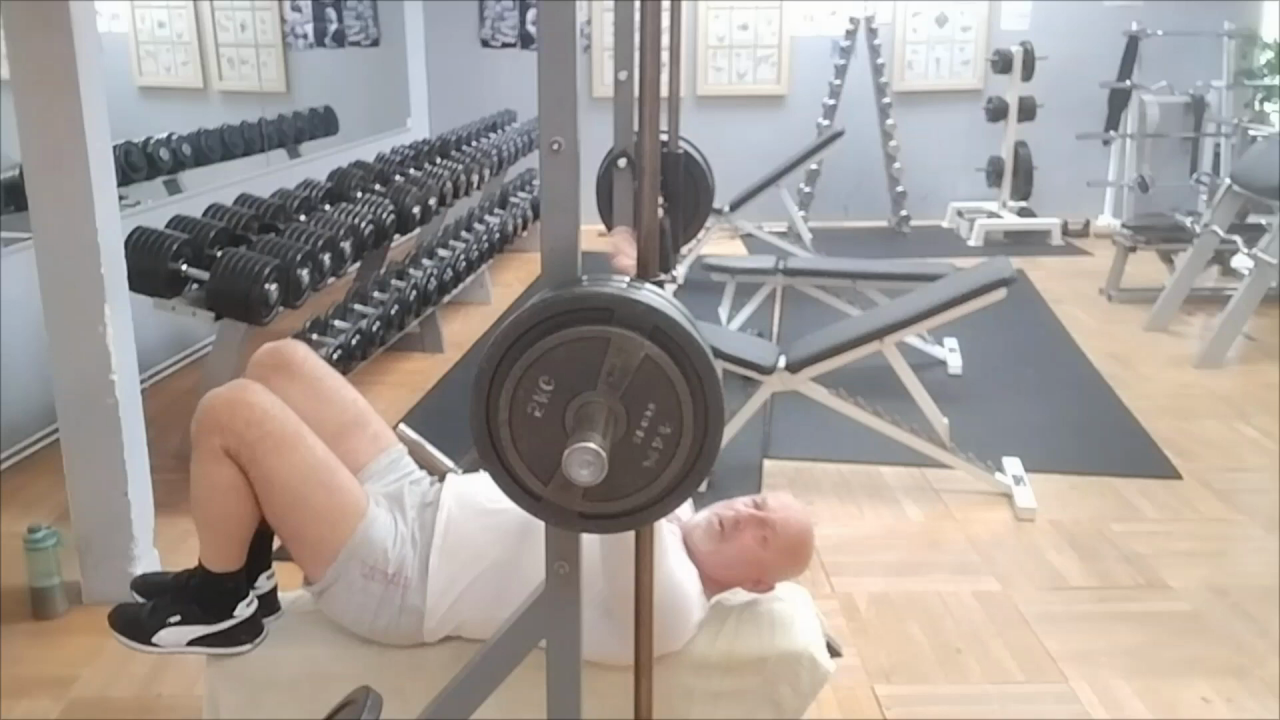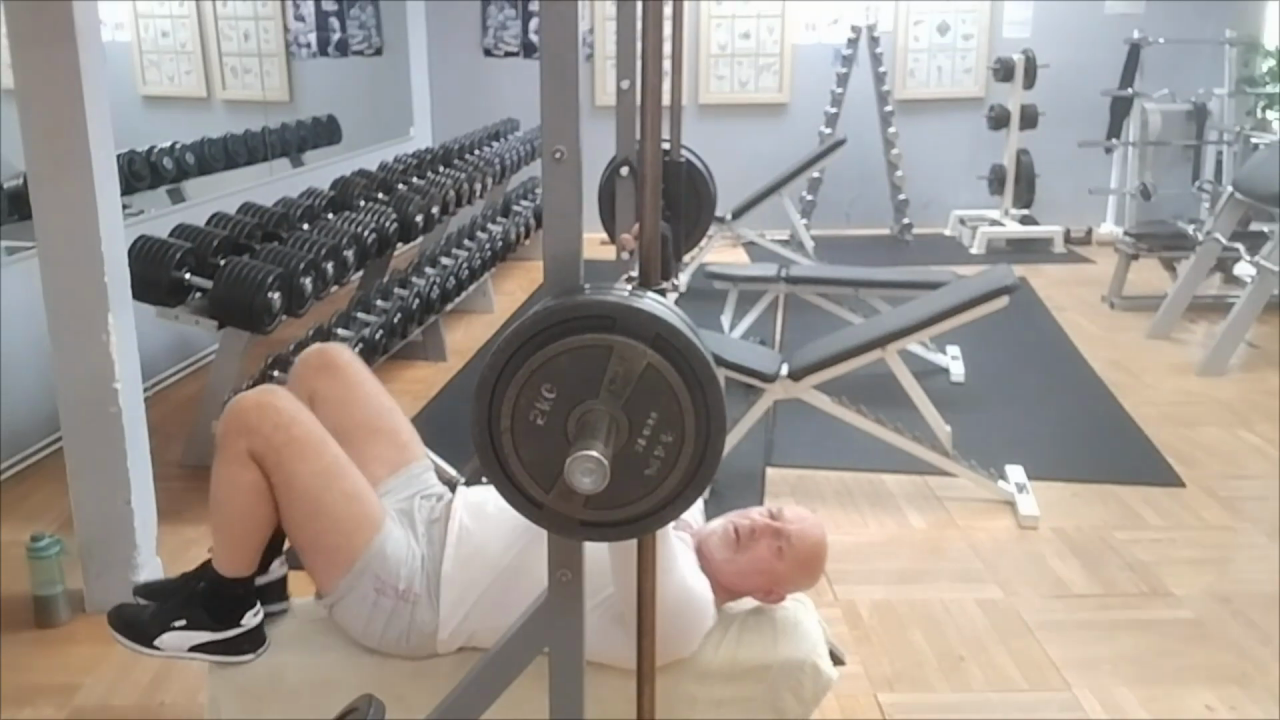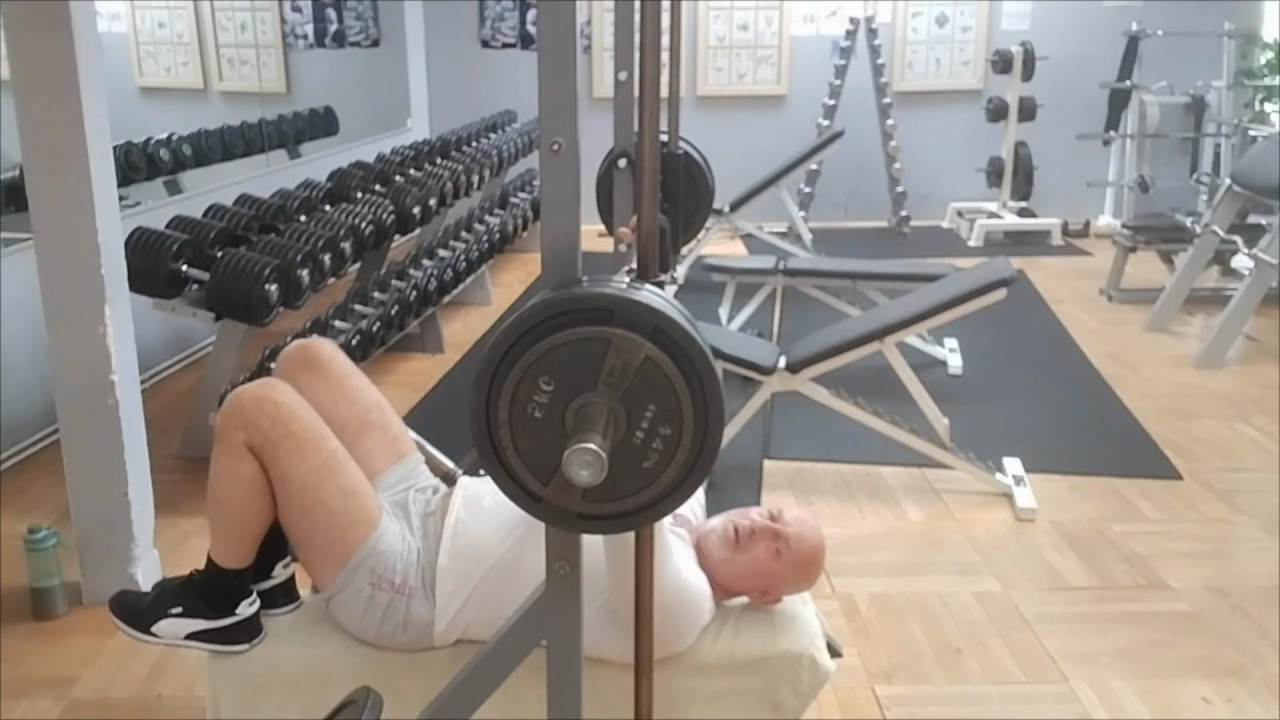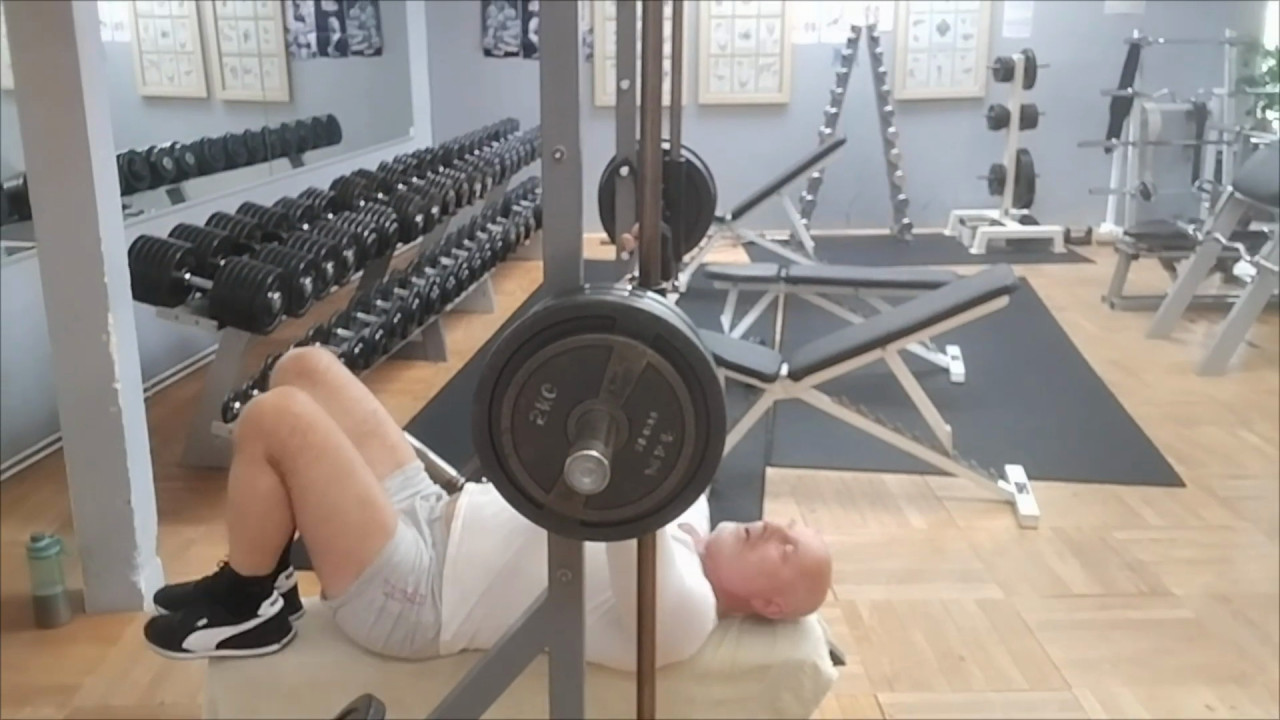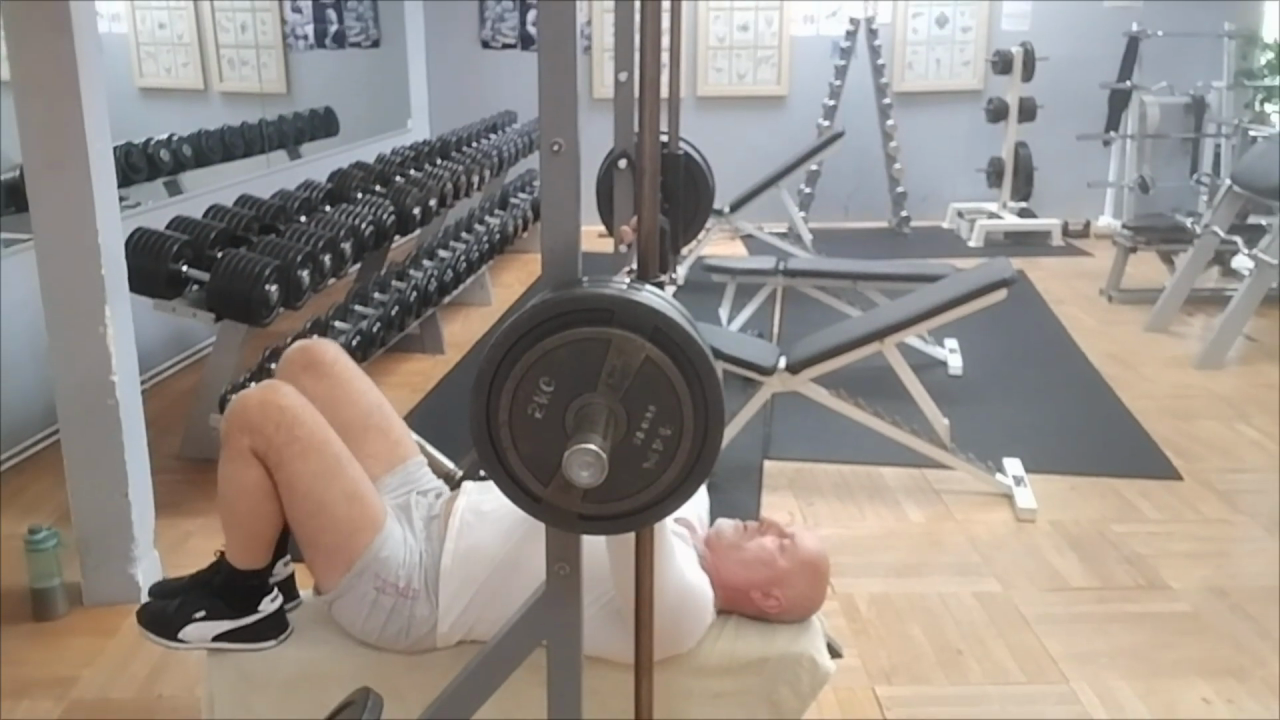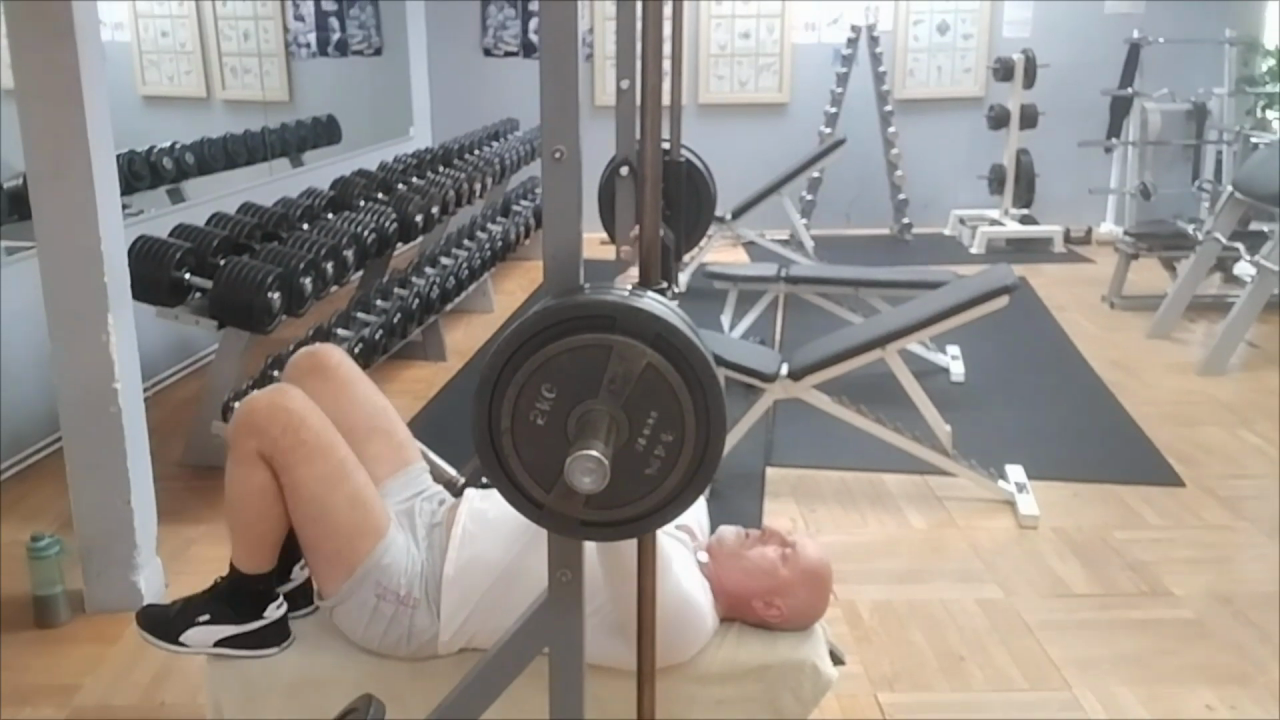
dt=0.4s
person 1, frame 1
left shoulder: (671, 605)
right shoulder: (679, 514)
left hip: (395, 581)
right hip: (418, 507)
left knee: (227, 412)
right knee: (276, 363)
left ankle: (218, 607)
right ankle: (242, 574)
person 1, frame 2
left shoulder: (681, 609)
right shoulder: (687, 515)
left hip: (402, 594)
right hip: (429, 519)
left knee: (255, 416)
right knee: (324, 364)
left ankle: (223, 615)
right ankle: (250, 572)
person 1, frame 3
left shoulder: (679, 603)
right shoulder: (684, 510)
left hip: (398, 586)
right hip: (422, 510)
left knee: (253, 409)
right knee: (307, 359)
left ankle: (220, 604)
right ankle: (264, 571)
person 1, frame 4
left shoulder: (680, 611)
right shoulder: (690, 524)
left hip: (404, 596)
right hip: (428, 518)
left knee: (272, 418)
right knee: (304, 369)
left ankle: (243, 609)
right ankle: (261, 579)
person 1, frame 5
left shoulder: (680, 606)
right shoulder: (689, 514)
left hip: (400, 588)
right hip: (429, 514)
left knee: (258, 411)
right knee: (309, 359)
left ankle: (239, 604)
right ankle: (257, 564)
person 1, frame 6
left shoulder: (676, 620)
right shoulder: (687, 520)
left hip: (404, 606)
right hip: (434, 538)
left knee: (267, 414)
right knee: (317, 367)
left ankle: (248, 605)
right ankle: (284, 569)
